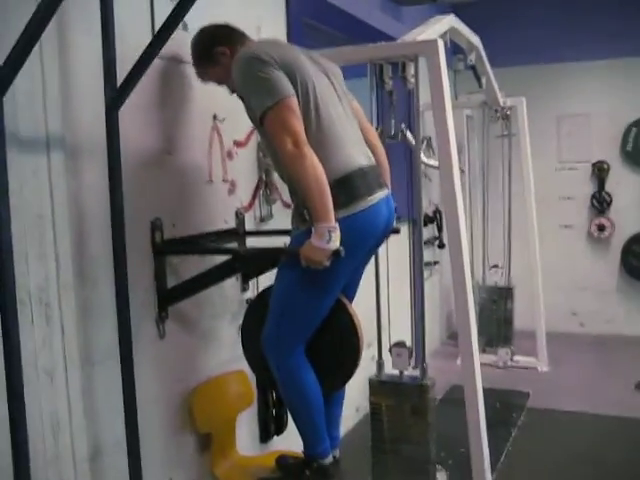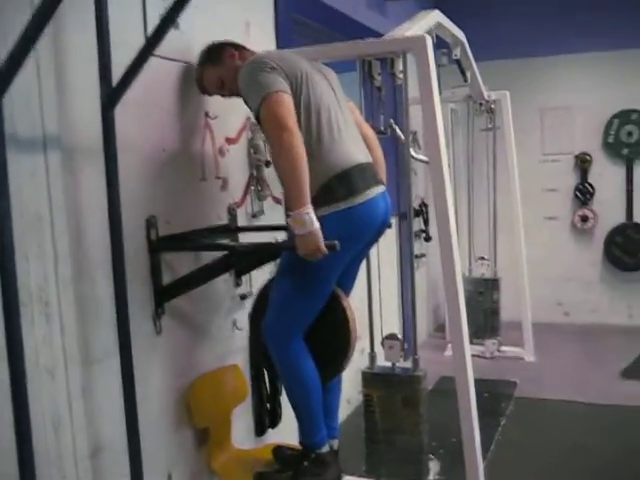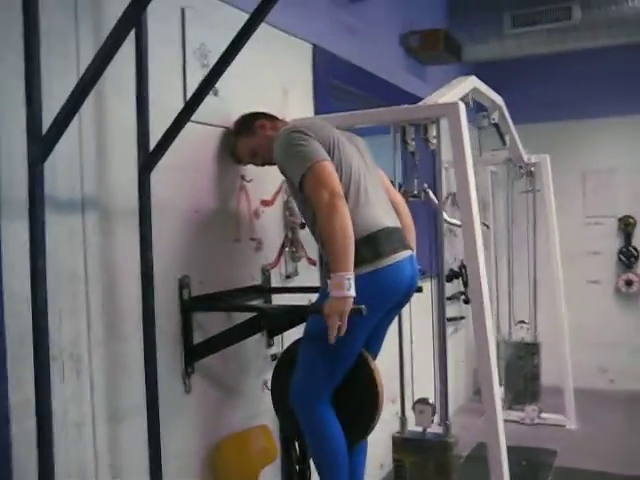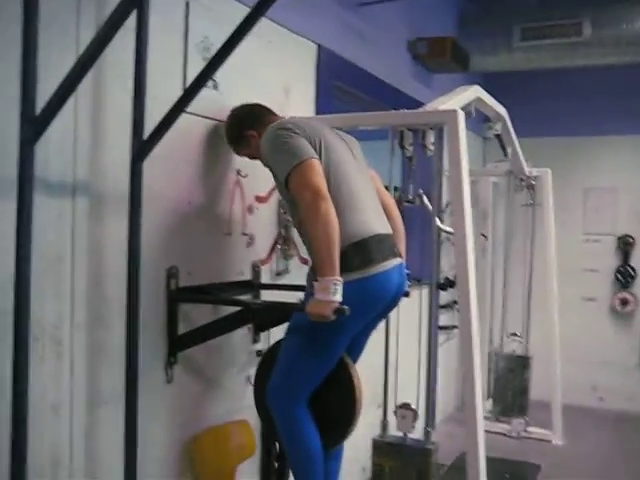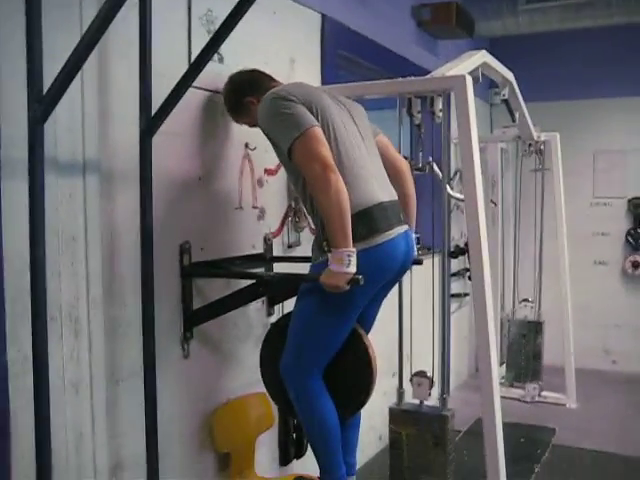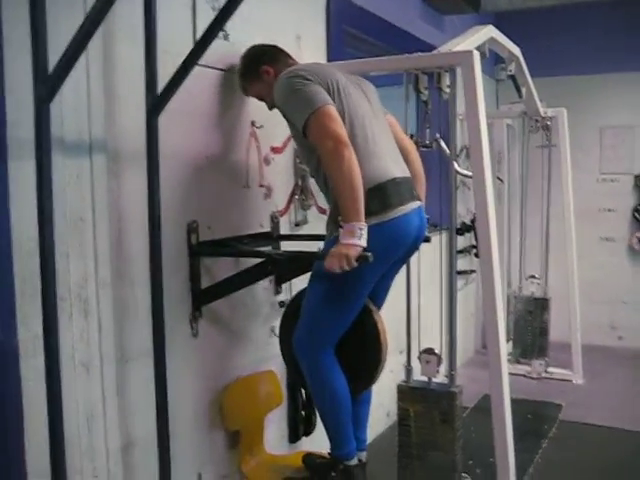
dt=0.5s
person 1, frame 1
left shoulder: (251, 61)
right shoulder: (311, 60)
left elbow: (296, 147)
right elbow: (369, 134)
left wrist: (324, 231)
left hip: (344, 215)
right hip: (376, 204)
left knee: (281, 343)
right knee: (322, 335)
person 1, frame 2
left shoulder: (257, 67)
right shoulder: (312, 70)
left elbow: (286, 133)
right elbow: (367, 134)
left wrist: (301, 218)
left hip: (340, 208)
right hip: (372, 200)
left knee: (282, 332)
right ankle: (326, 444)
person 1, frame 3
left shoulder: (291, 137)
right shoulder: (342, 138)
left elbow: (332, 200)
right elbow: (396, 200)
left wrist: (341, 286)
left hip: (369, 270)
right hip: (401, 265)
left knee: (308, 395)
person 1, frame 4
left shoulder: (279, 134)
right shoulder: (336, 137)
left elbow: (317, 201)
right elbow: (388, 204)
left wrist: (327, 288)
left hip: (356, 276)
right hip: (389, 271)
left knee: (286, 396)
right knee: (324, 389)
person 1, frame 5
left shoulder: (276, 102)
right shoulder: (341, 102)
left elbow: (325, 173)
right elbow: (400, 168)
left wrist: (342, 259)
right wrist: (408, 234)
left hip: (364, 247)
right hip: (396, 240)
left knee: (300, 370)
right knee: (338, 363)
person 1, frame 6
left shoulder: (293, 81)
right shoulder: (350, 82)
left elbow: (339, 148)
right elbow: (407, 149)
left wrist: (352, 233)
left hip: (376, 222)
right hip: (408, 215)
left knee: (312, 344)
right knee: (350, 338)
